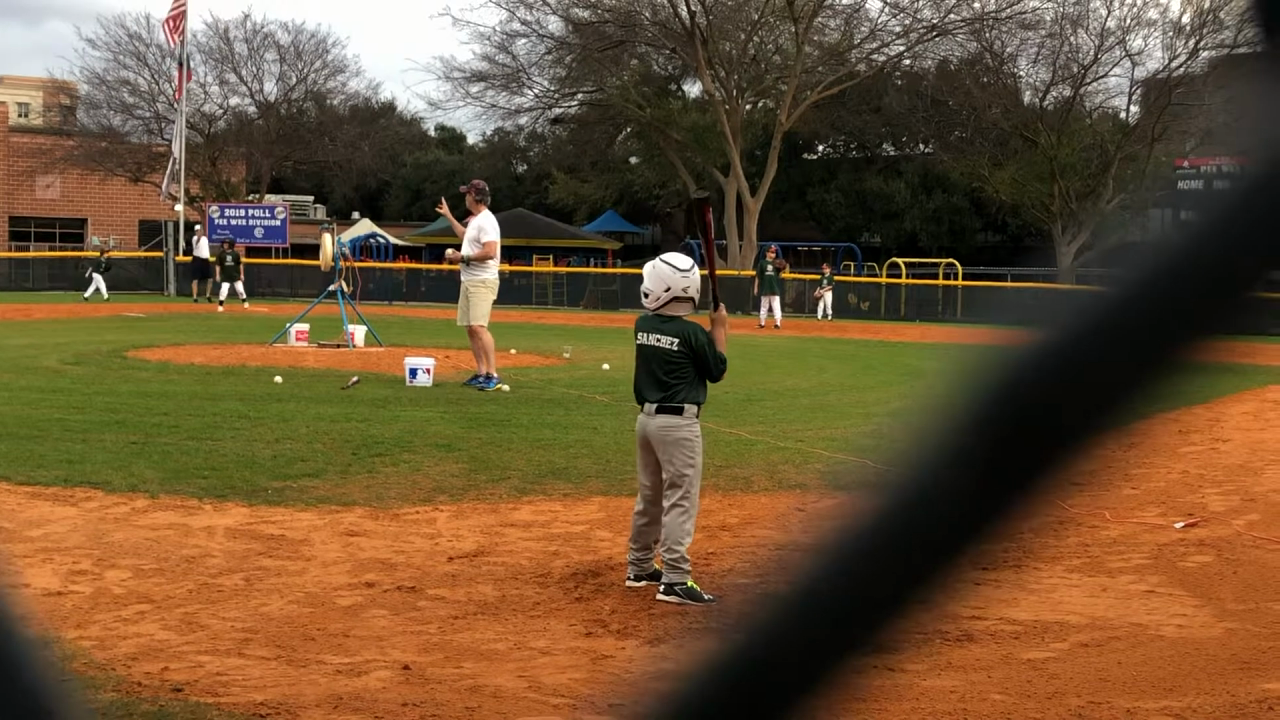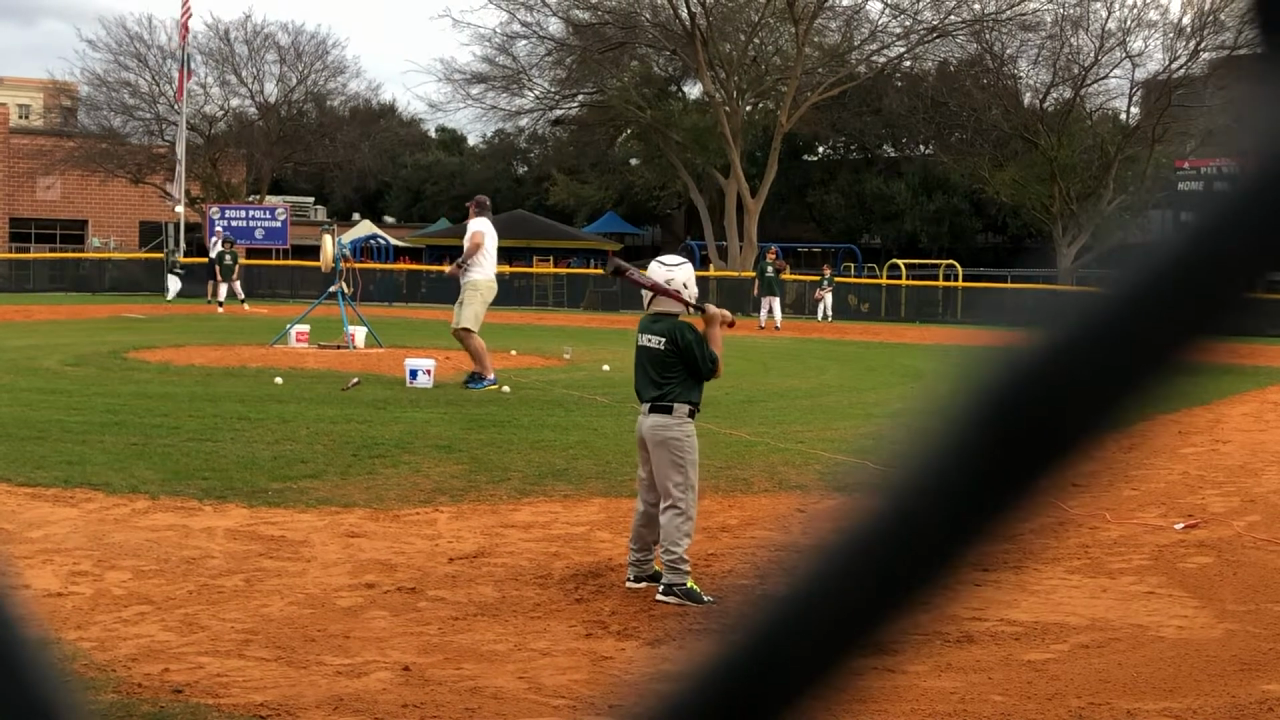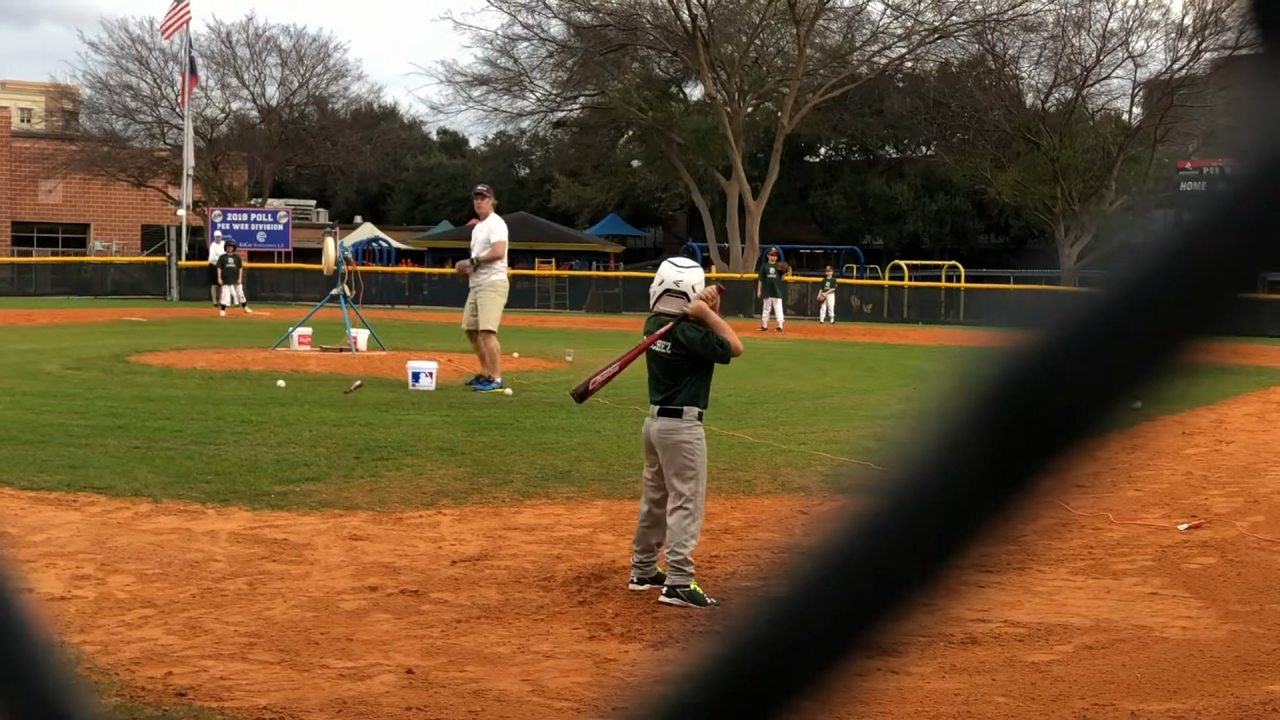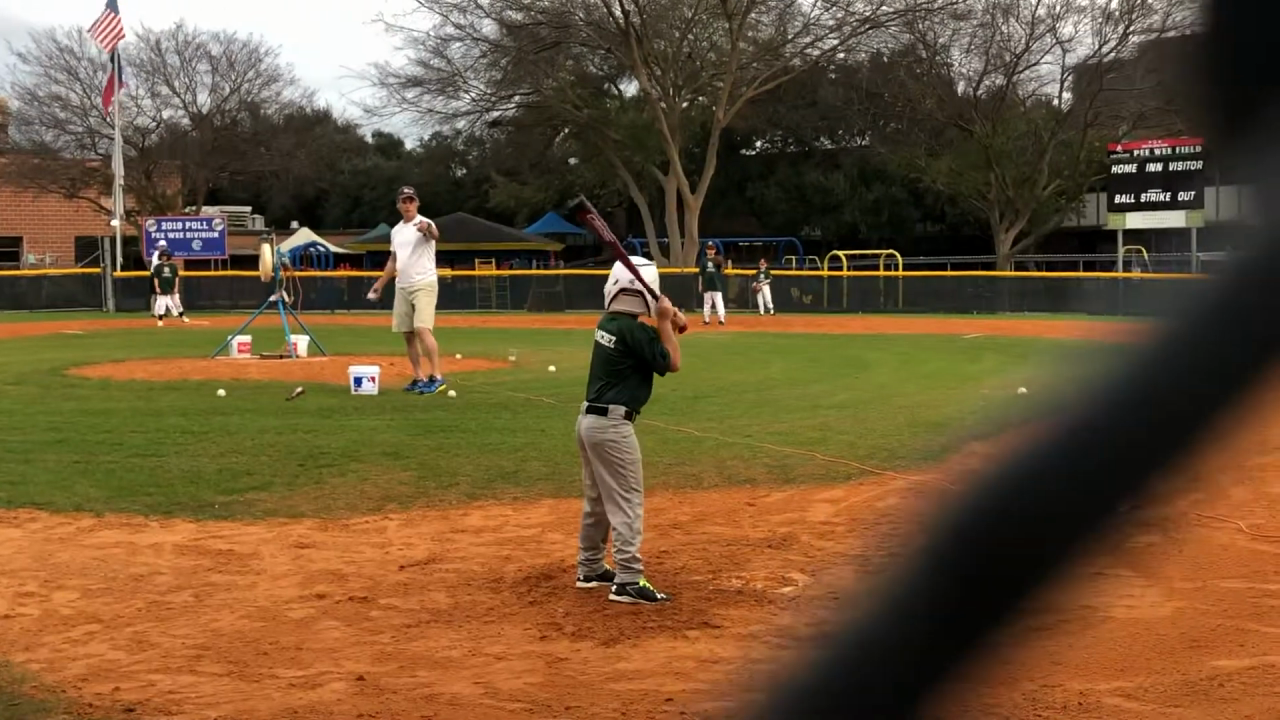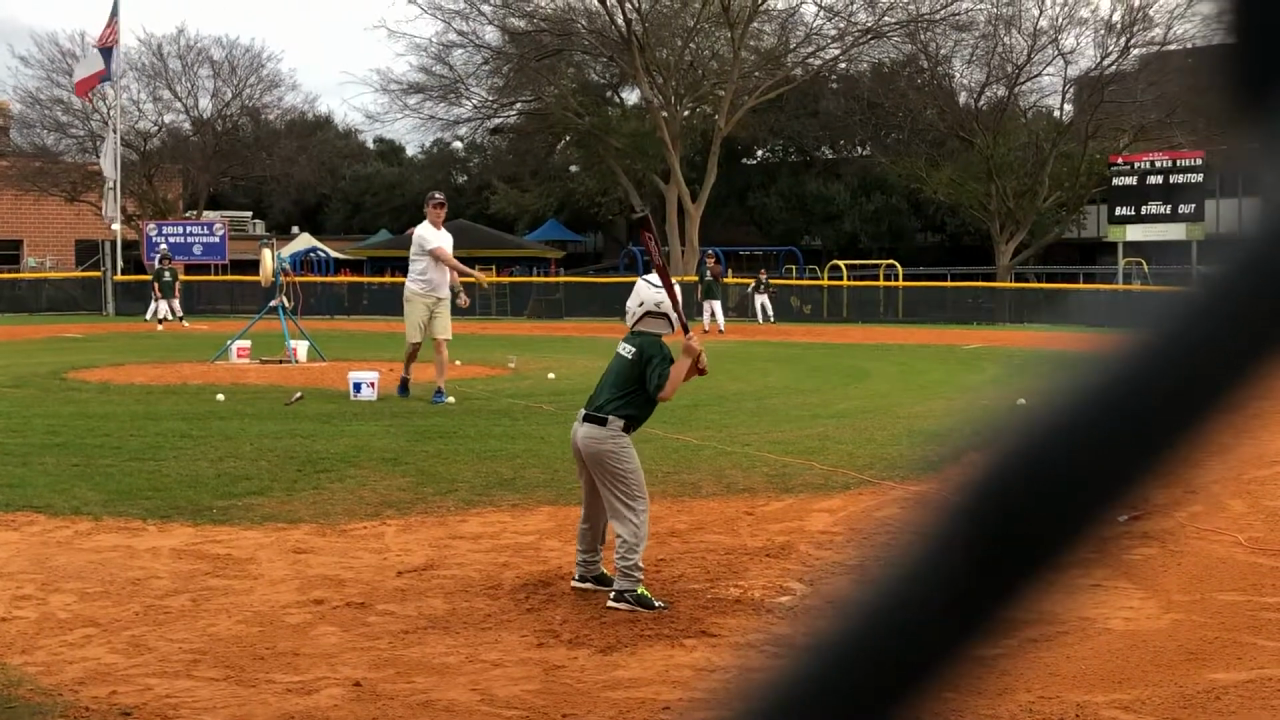
dt=1s
person 1, frame 1
left shoulder: (643, 324)
right shoulder: (691, 332)
right elbow: (717, 372)
left wrist: (711, 332)
right wrist: (719, 328)
left hip: (647, 419)
right hip: (678, 424)
left knee: (649, 497)
right knee: (680, 502)
left ankle: (639, 567)
right ankle: (675, 581)
person 1, frame 2
left shoulder: (646, 325)
right shoulder: (681, 330)
right elbow: (712, 370)
left wrist: (711, 326)
right wrist: (713, 326)
left hip: (648, 418)
right hip: (674, 423)
left knee: (649, 497)
right knee: (678, 502)
left ankle: (640, 568)
right ankle: (674, 582)
person 1, frame 3
left shoulder: (654, 323)
right shoulder: (685, 332)
left elbow: (702, 337)
right elbow: (734, 347)
left wrist: (709, 311)
right wrist: (707, 313)
left hip: (656, 421)
right hip: (682, 426)
left knee: (654, 499)
right knee: (686, 504)
left ankle: (642, 570)
right ankle: (678, 584)
person 1, frame 4
left shoulder: (608, 322)
right shoulder: (632, 329)
left elbow: (647, 347)
right elbow: (671, 364)
left wrist: (669, 325)
right wrist: (664, 321)
left hip: (589, 420)
right hip: (612, 425)
left knee: (597, 499)
right knee: (626, 502)
left ankle: (590, 569)
right ankle: (627, 581)
person 1, frame 5
left shoulder: (633, 339)
right shoulder: (655, 348)
left elbow: (658, 381)
right elbow: (663, 393)
left wrist: (689, 366)
right wrist: (685, 357)
left hip: (584, 428)
right hip: (608, 435)
left knee: (595, 506)
right knee: (632, 511)
left ankle: (587, 570)
right ankle: (627, 589)
person 2, frame 1
left shoulder: (486, 220)
right shoulder: (475, 220)
left elbow: (490, 252)
left wrist: (463, 257)
right wrist: (448, 216)
left hip: (482, 281)
right hip: (468, 281)
left knee: (479, 327)
right knee: (471, 329)
left ankle: (492, 375)
right ankle: (481, 373)
person 2, frame 2
left shoulder: (477, 223)
right shoulder: (485, 226)
left elbow: (477, 242)
left wrist: (458, 263)
left hip: (479, 285)
right hip: (471, 285)
left knee: (467, 331)
right knee: (457, 330)
left ankle: (489, 376)
right ankle: (478, 369)
person 2, frame 3
left shoulder: (495, 223)
right shoulder: (478, 227)
left elbow: (498, 252)
left wrist: (472, 261)
right wrist: (467, 266)
left hip: (493, 284)
right hip: (478, 285)
left knee: (487, 332)
right knee: (471, 331)
left ankle: (496, 380)
right ankle: (486, 373)
person 2, frame 4
left shoulder: (424, 224)
right shoulder: (396, 230)
left elbow: (435, 235)
left wrist: (428, 228)
right wrist: (380, 283)
left hip: (424, 285)
right hip: (402, 288)
left knee: (422, 330)
right knee: (408, 335)
left ankle: (436, 377)
right ankle: (419, 378)
person 2, frame 5
left shoulder: (447, 236)
right shoulder: (423, 232)
right elbow: (446, 259)
left wrist: (459, 291)
right wrist: (473, 273)
left hip: (441, 297)
right hip: (417, 295)
left knee: (440, 342)
right knee: (414, 343)
left ankle: (440, 388)
right ankle: (406, 376)
